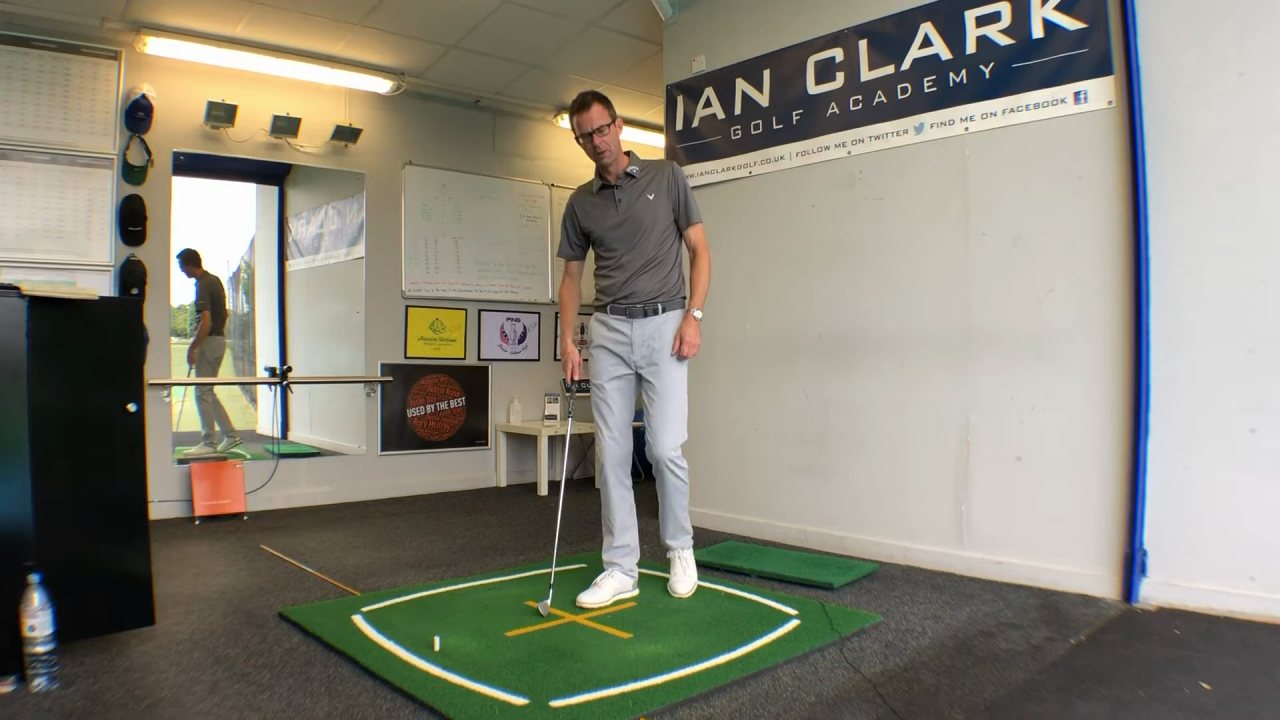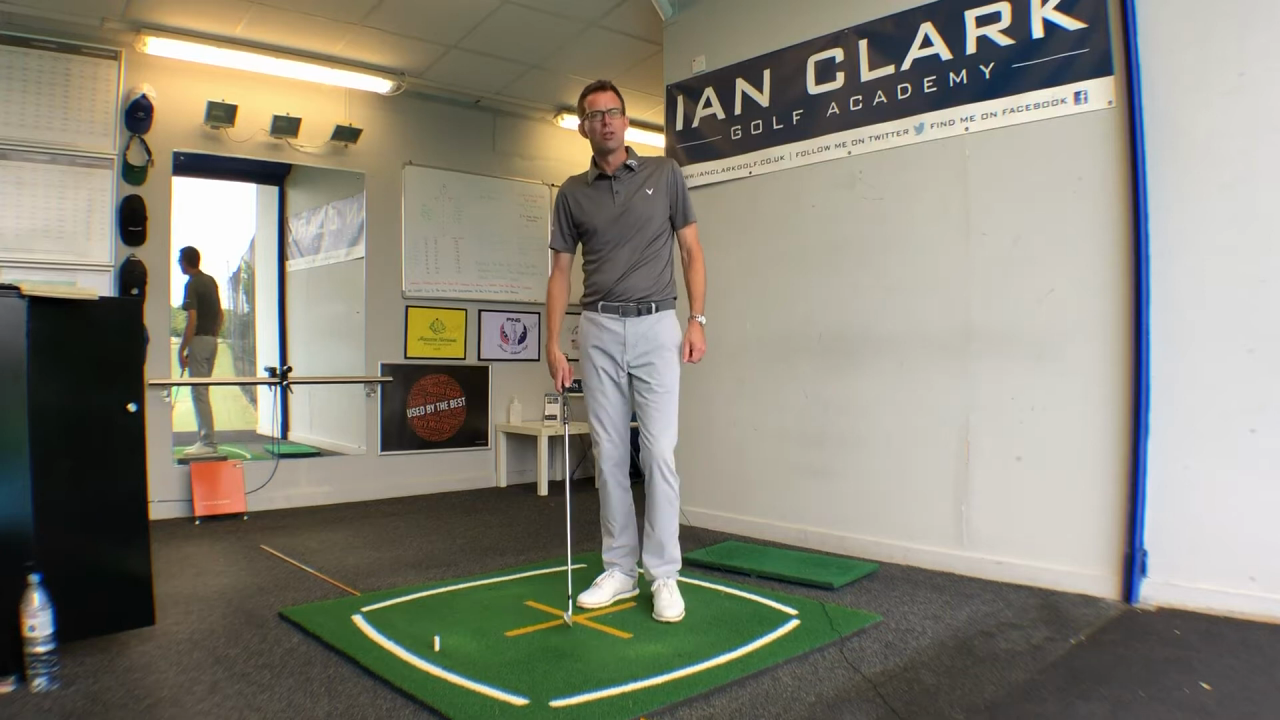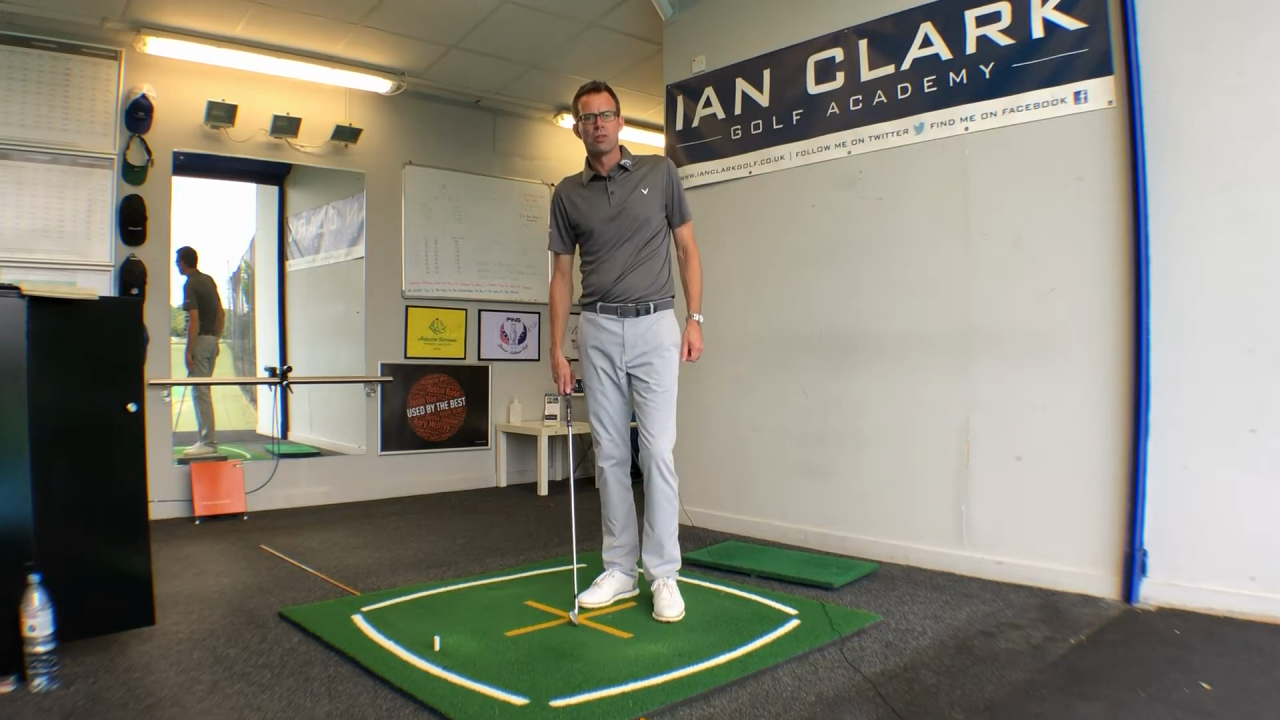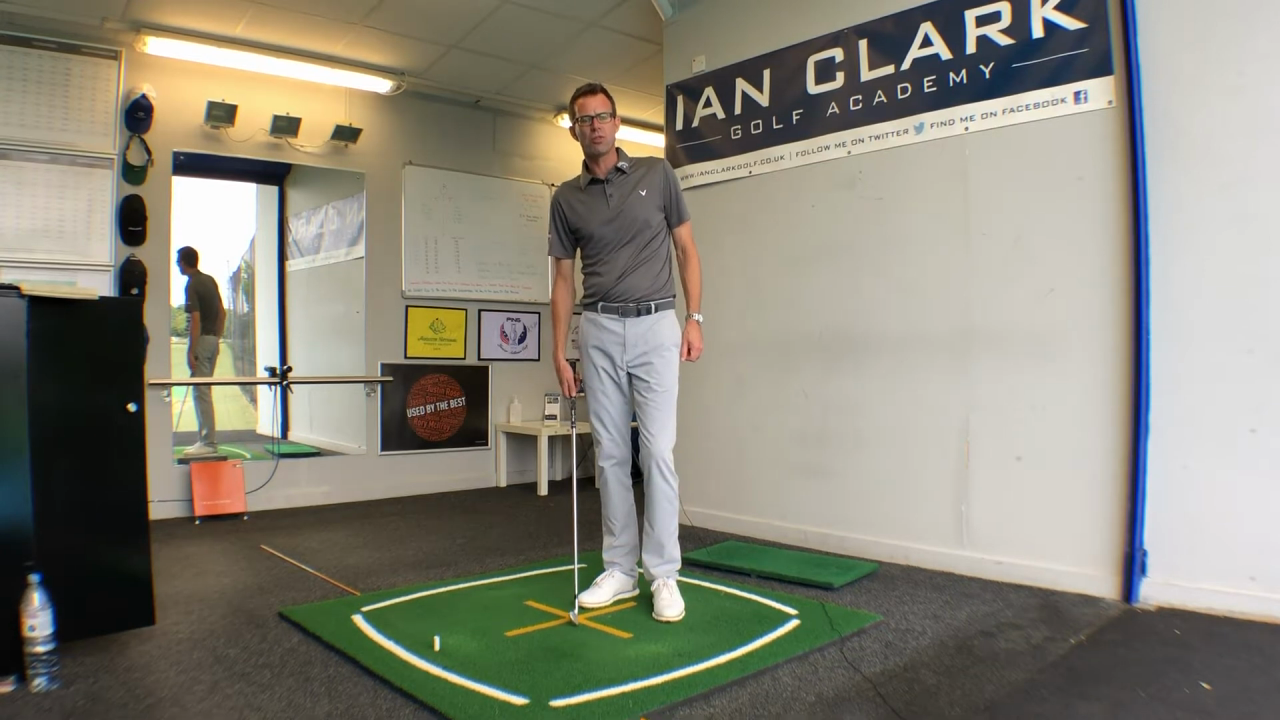
dt=0.7s
person 1, frame 1
left shoulder: (667, 177)
right shoulder: (580, 202)
left elbow: (699, 250)
right elbow: (571, 276)
left wrist: (692, 316)
right wrist: (567, 339)
left hip: (663, 325)
right hip: (608, 332)
left knee: (665, 448)
right knee: (612, 453)
left ankle: (679, 548)
right ankle: (621, 568)
person 1, frame 2
left shoulder: (664, 174)
right shoulder: (572, 192)
left elbow: (691, 251)
right elbow: (561, 271)
left wrist: (696, 320)
right wrist: (553, 344)
left hip: (655, 326)
right hip: (598, 329)
left knee: (659, 453)
right knee: (609, 455)
left ankle: (664, 575)
right ankle: (619, 569)
person 1, frame 3
left shoulder: (659, 172)
right shoulder: (568, 193)
left elbow: (687, 249)
right elbow: (562, 274)
left wrist: (694, 319)
right wrist: (557, 350)
left hip: (654, 325)
right hip: (598, 330)
left knee: (657, 451)
right knee: (610, 454)
left ankle: (664, 574)
right ankle: (620, 568)
person 1, frame 4
left shoulder: (656, 173)
right shoulder: (566, 198)
left elbow: (685, 249)
right elbow: (563, 278)
left wrist: (693, 318)
right wrist: (559, 353)
left hip: (655, 325)
right hip: (598, 330)
left knee: (658, 450)
right knee: (610, 454)
left ankle: (664, 574)
right ankle: (620, 569)
person 2, frame 1
left shoulder: (203, 285)
right shoulder: (214, 280)
left elbow: (206, 322)
left wrist: (192, 348)
left hip: (209, 341)
right hip: (218, 339)
left knee: (203, 393)
right knee: (208, 391)
left ankle: (208, 443)
right ankle: (231, 434)
person 2, frame 2
left shoulder: (192, 284)
right shoulder: (210, 281)
left elbow: (192, 321)
right elbow: (220, 315)
left wrist: (181, 350)
left hip: (199, 340)
right hip: (211, 340)
left knee: (199, 392)
right knee: (201, 391)
left ankle: (208, 442)
right ankle: (205, 439)
person 2, frame 3
left shoulder: (191, 285)
right shoulder: (208, 280)
left elbow: (194, 320)
right elbow: (220, 313)
left wrist: (188, 351)
left hip: (200, 340)
right hip: (211, 338)
left knee: (201, 392)
right knee: (202, 390)
left ankle: (208, 442)
right ankle: (205, 439)
person 2, frame 4
left shoulder: (192, 285)
right shoulder: (209, 280)
left elbow: (196, 321)
right elbow: (222, 312)
left wrist: (191, 352)
left hip: (201, 340)
right hip: (213, 339)
left knee: (201, 392)
right knee: (203, 391)
left ankle: (208, 442)
right ankle: (205, 439)
